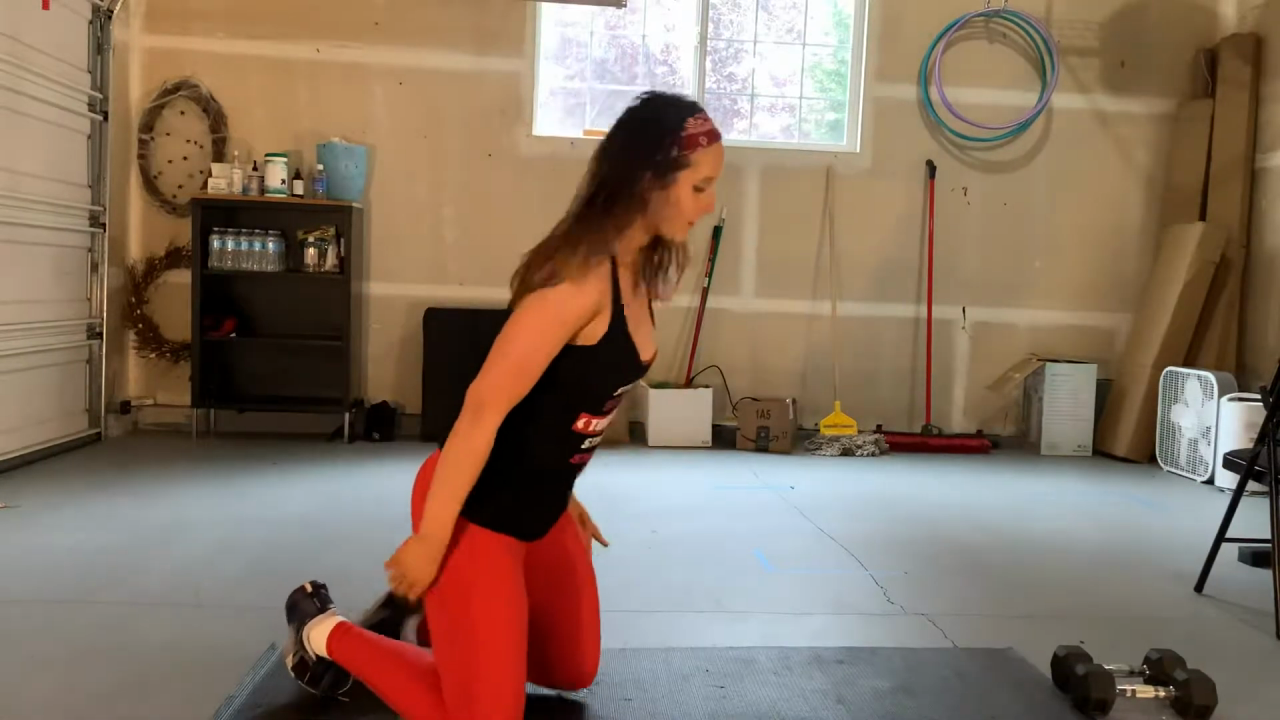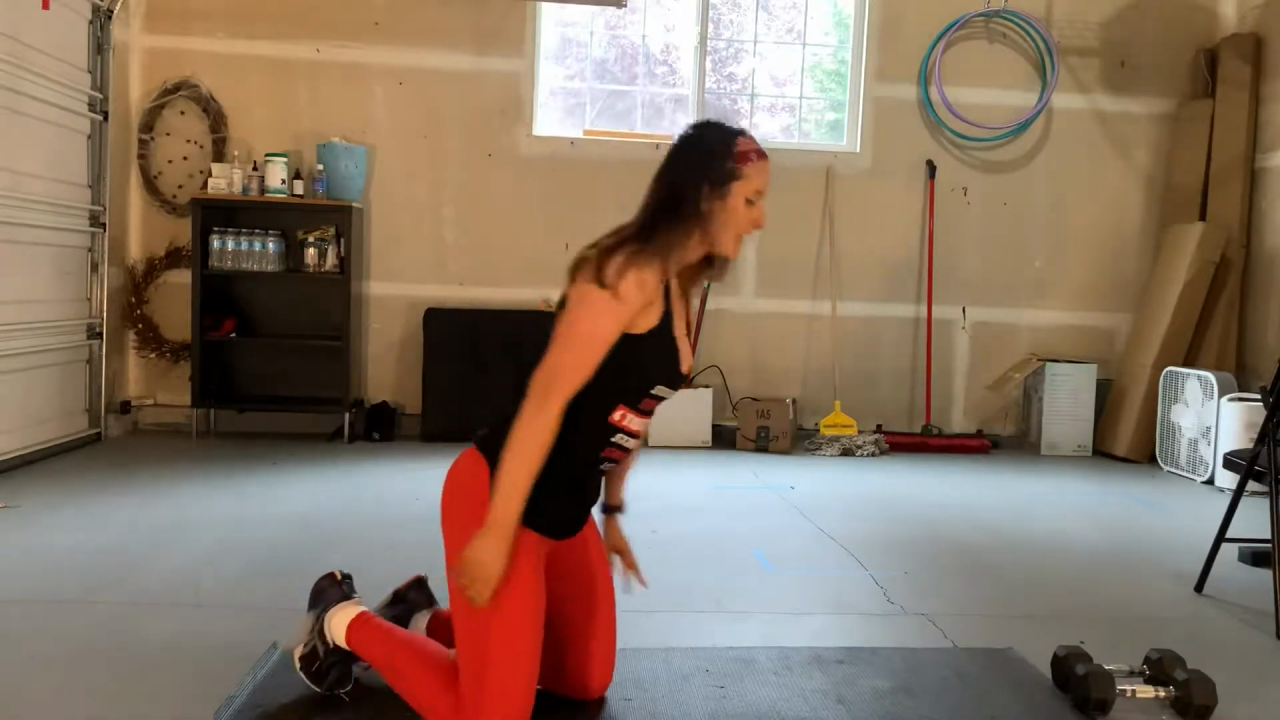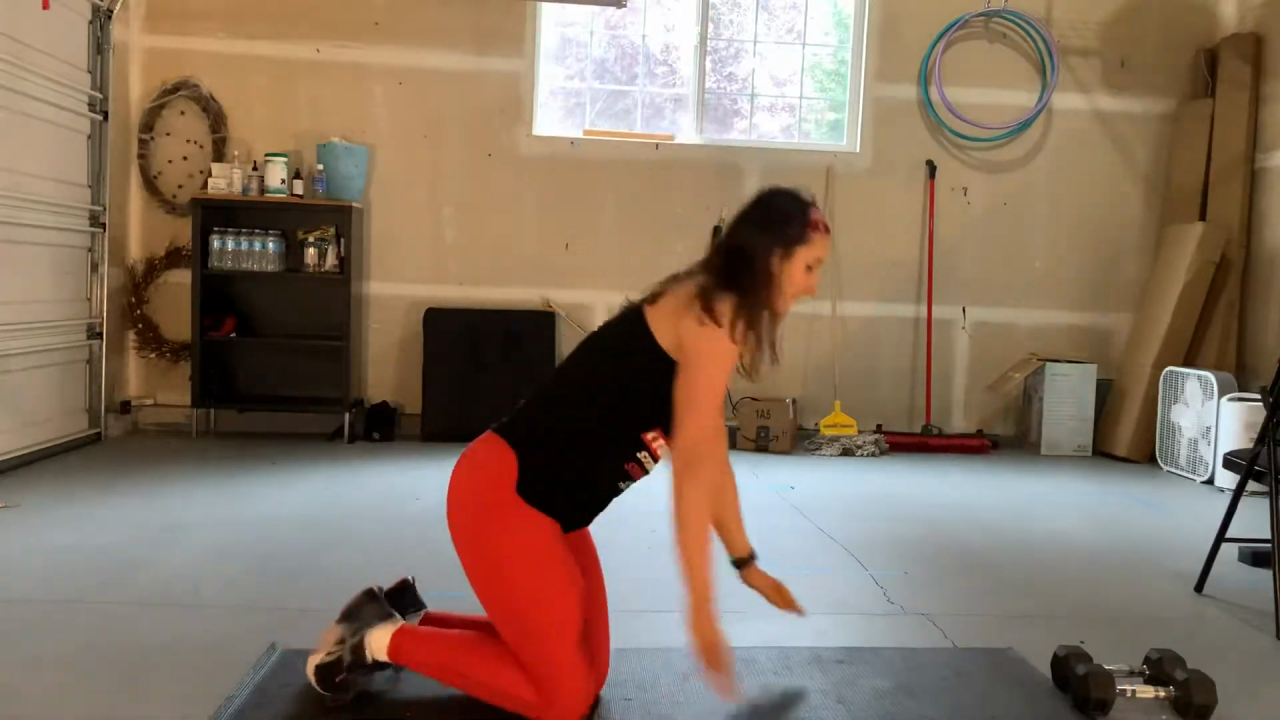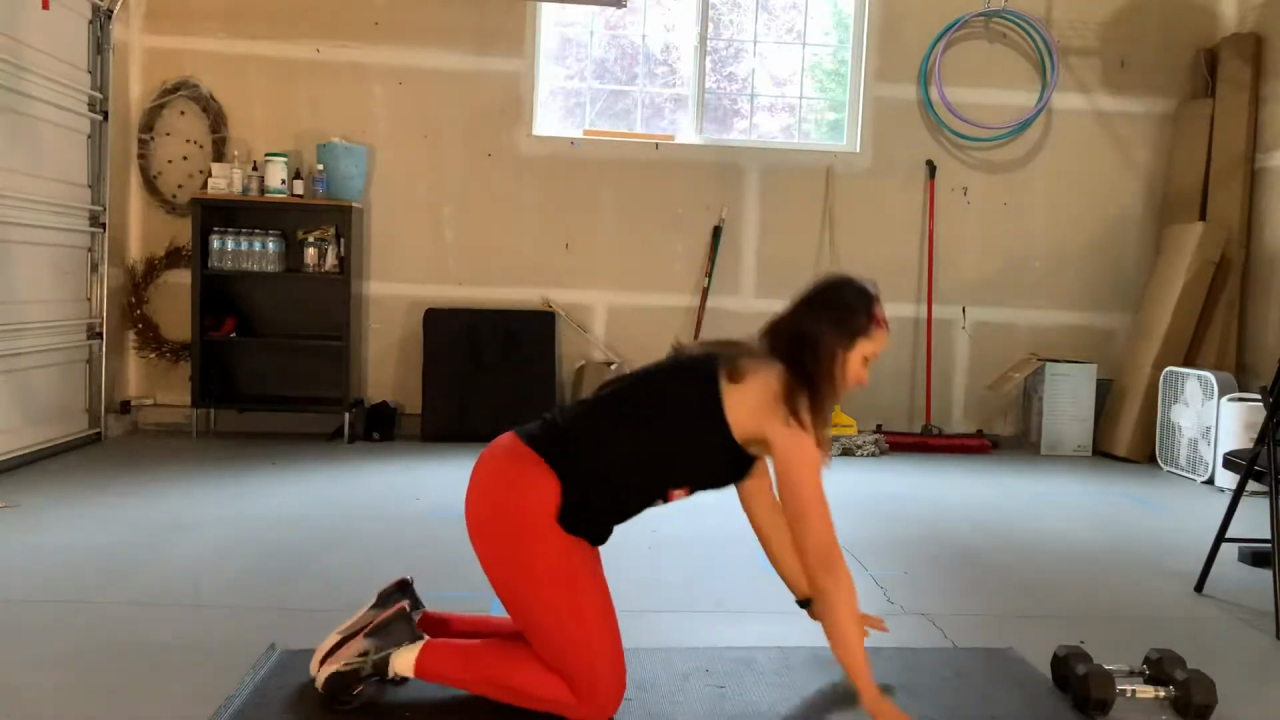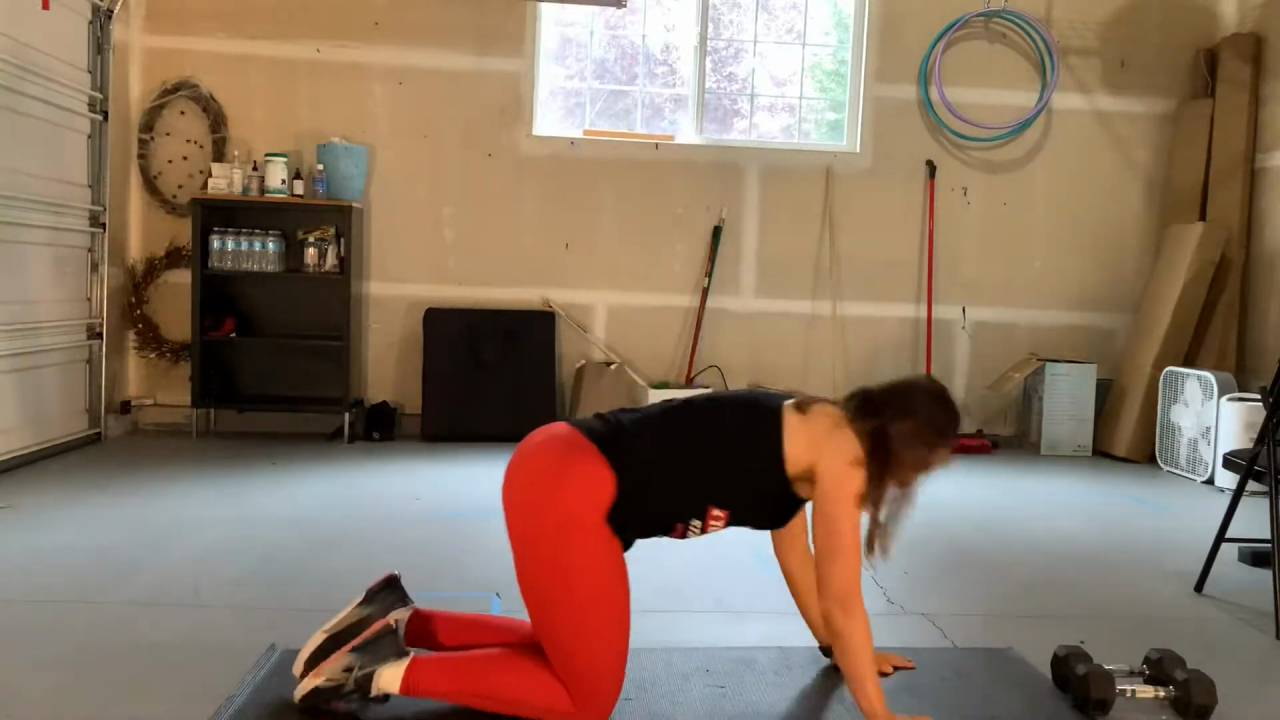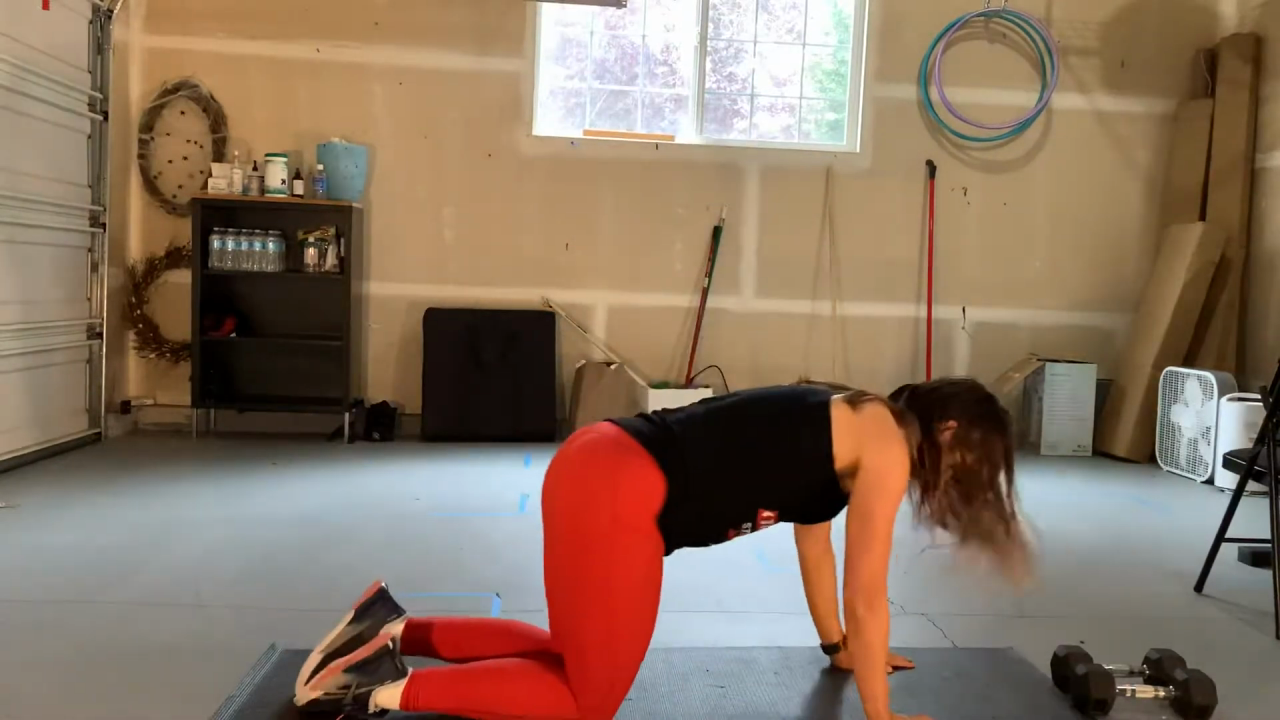
dt=0.2s
person 1, frame 1
left shoulder: (641, 269)
right shoulder: (579, 276)
right elbow: (482, 410)
right wrist: (431, 541)
left hip: (543, 506)
right hip: (477, 508)
left knee: (575, 668)
left ankle: (419, 629)
right ankle: (325, 630)
person 1, frame 2
left shoulder: (674, 287)
right shoulder: (632, 274)
right elbow: (546, 398)
left wrist: (612, 513)
right wrist: (497, 532)
left hip: (565, 513)
right hip: (499, 495)
left ankle: (425, 621)
right ankle: (345, 621)
person 1, frame 3
left shoulder: (706, 315)
right shoulder: (713, 316)
left elbow: (709, 463)
right elbow: (697, 469)
left wrist: (746, 562)
right wrist: (701, 606)
left hip: (546, 504)
right hip: (504, 493)
left ankle: (410, 621)
right ankle: (380, 636)
person 1, frame 4
left shoulder: (749, 381)
right shoulder: (781, 401)
left elbow: (768, 514)
right elbow: (823, 562)
left wrist: (820, 609)
left hip: (523, 483)
right hip: (530, 500)
left knee: (562, 644)
left ankle: (410, 621)
right ankle: (406, 655)
person 1, frame 5
left shoulder: (805, 434)
right shoulder: (843, 451)
left elbow: (795, 552)
right elbow: (841, 601)
left wrist: (844, 652)
left hip: (553, 466)
right hip: (570, 492)
left knee: (569, 655)
left ankle: (398, 621)
person 1, frame 6
left shoulder: (844, 427)
right shoulder: (886, 442)
left elbow: (813, 538)
right elbow: (865, 594)
left wrist: (838, 648)
left hip: (597, 468)
right hip: (617, 496)
left knee: (574, 658)
left ankle: (394, 628)
